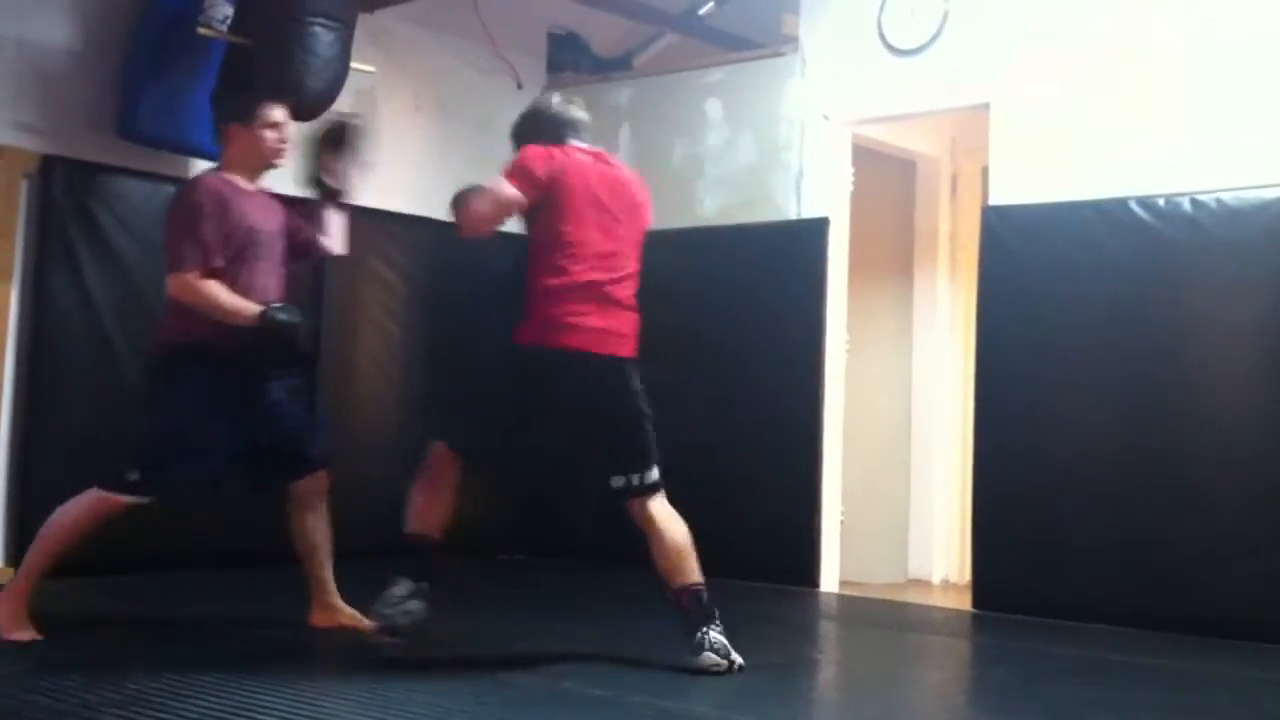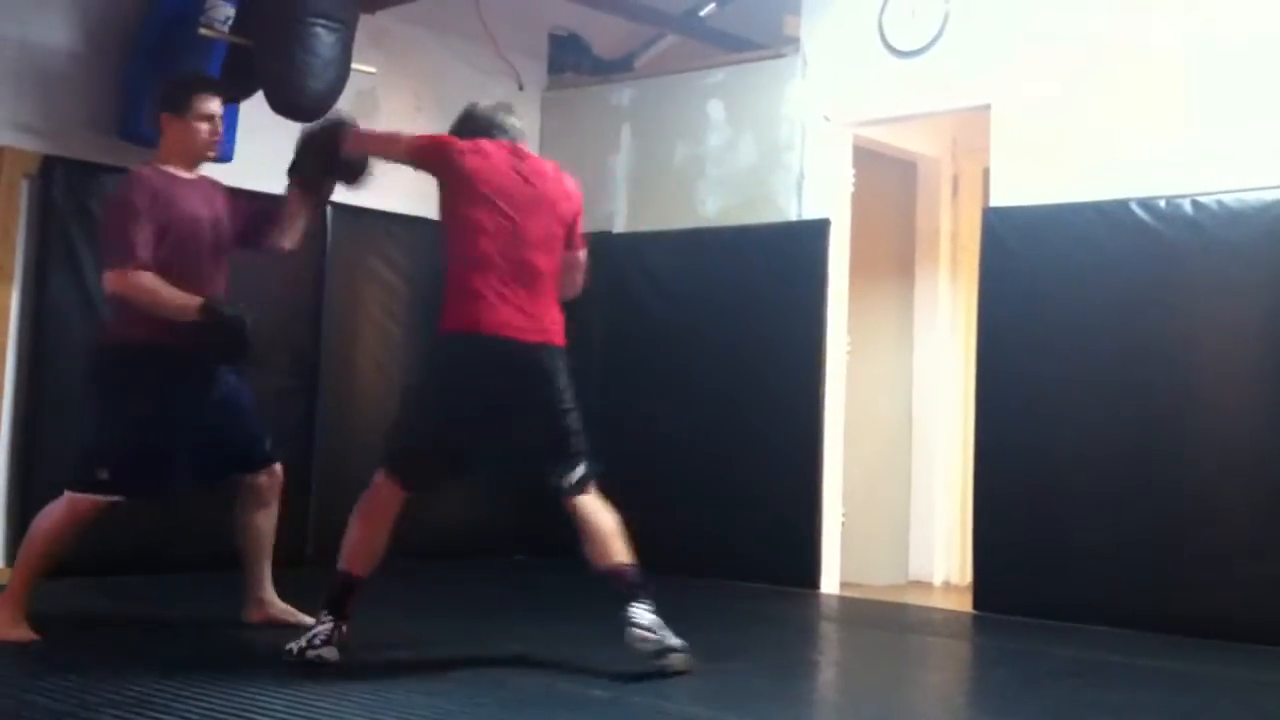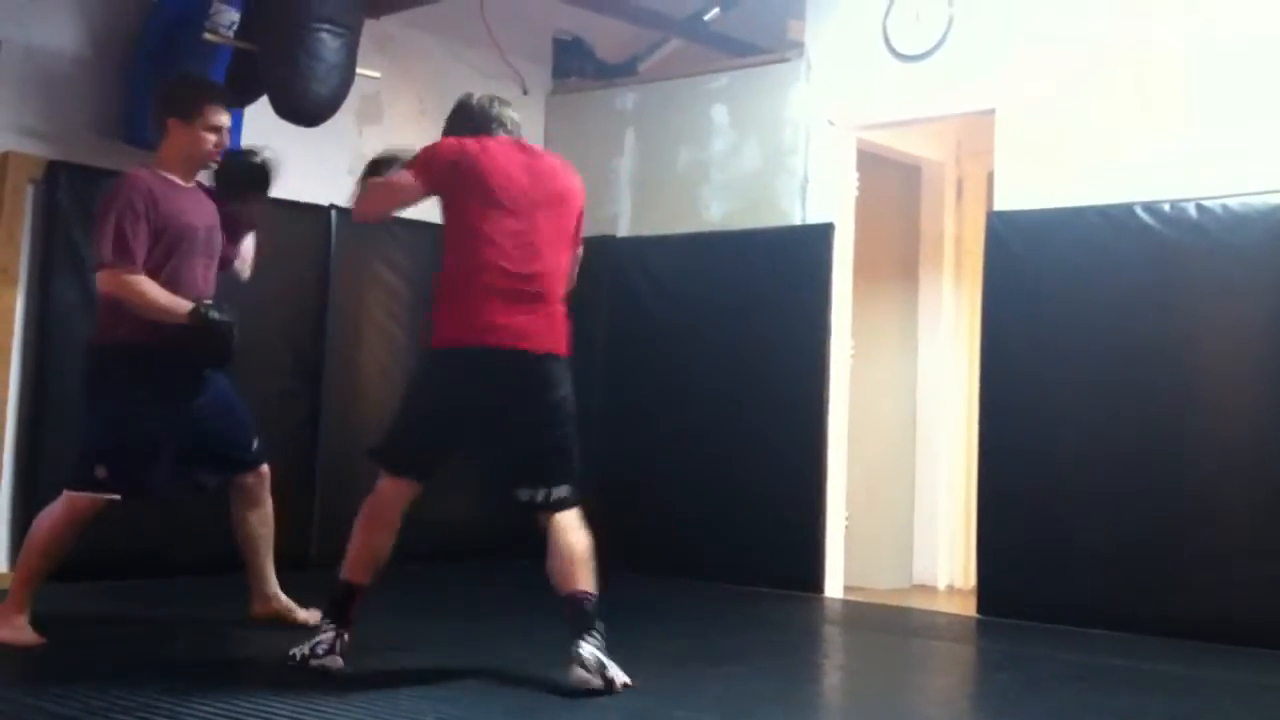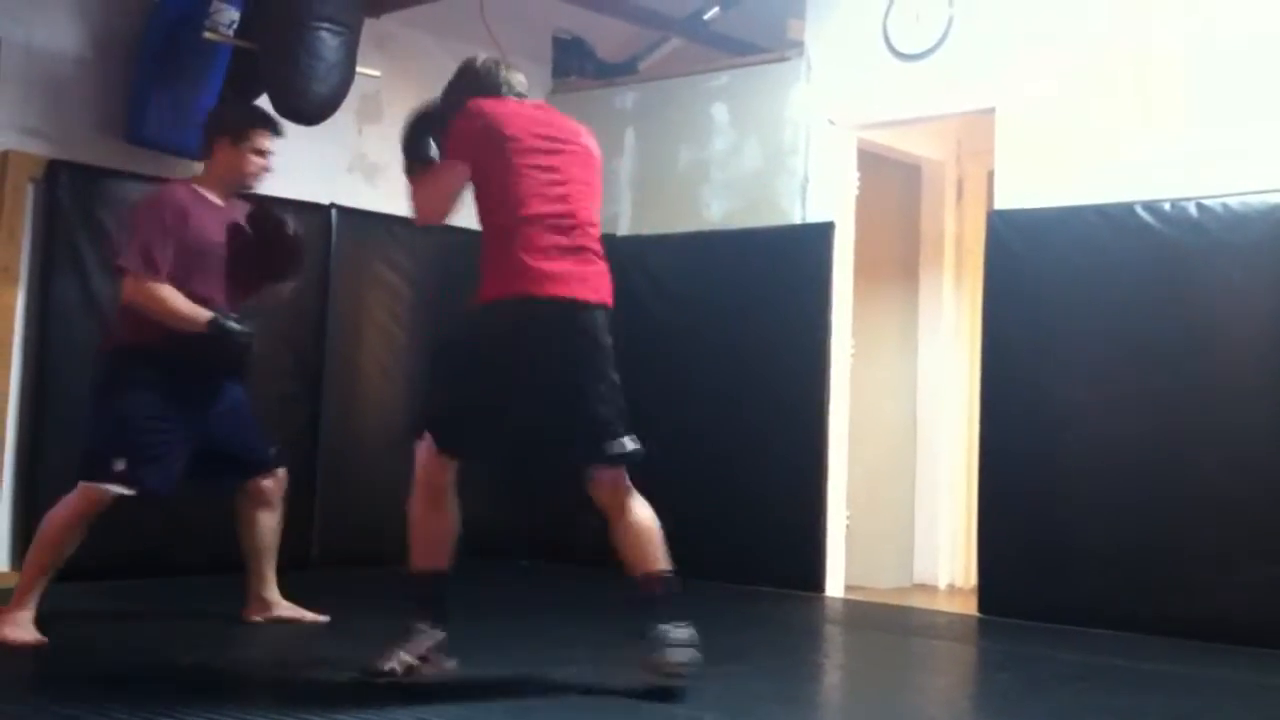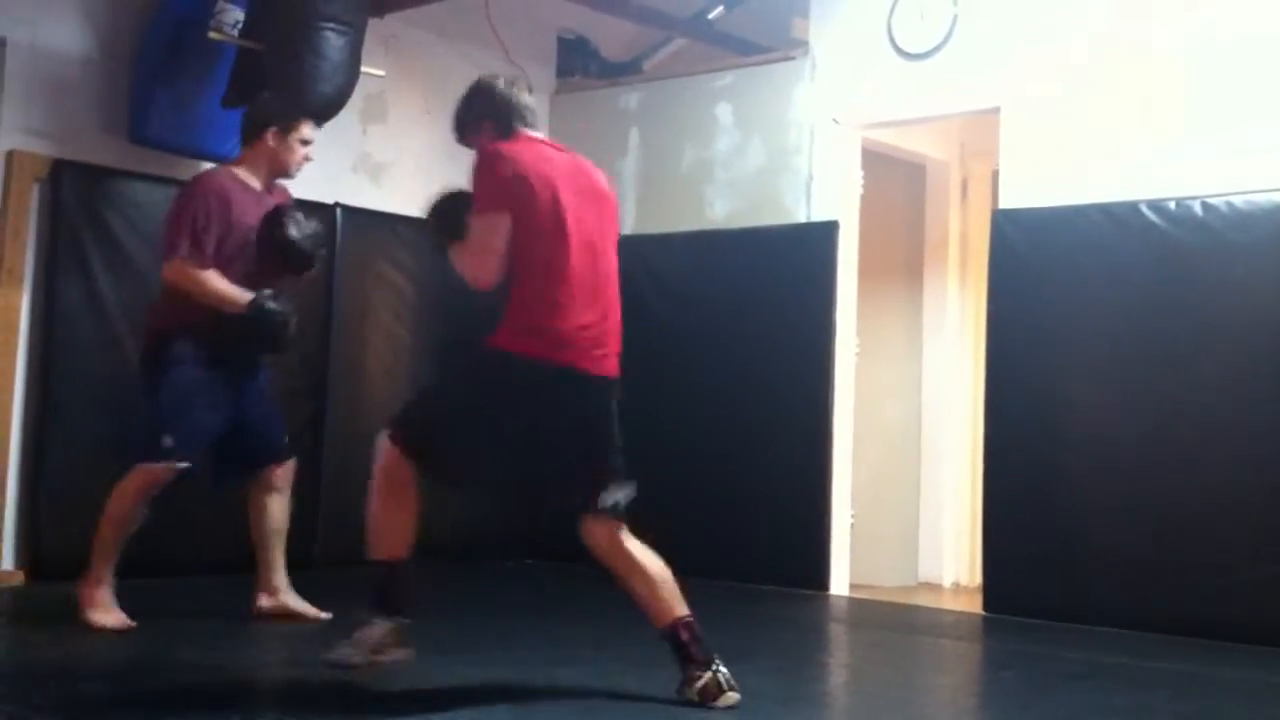
dt=0.2s
person 1, frame 1
left shoulder: (538, 163)
right shoulder: (632, 186)
left elbow: (477, 221)
left wrist: (466, 201)
left hip: (548, 350)
right hip: (615, 355)
left knee: (444, 459)
right knee: (649, 501)
left ankle: (409, 589)
right ankle: (705, 632)
person 1, frame 2
left shoulder: (457, 153)
right shoulder: (564, 186)
left elbow: (361, 143)
left wrist: (347, 138)
left hip: (467, 345)
right hip: (540, 351)
left knee: (390, 484)
right knee: (582, 493)
left ankle: (333, 621)
right ankle: (639, 612)
person 1, frame 3
left shoulder: (457, 154)
right shoulder: (567, 179)
left elbow: (368, 208)
left wrist: (383, 179)
left hip: (466, 350)
right hip: (542, 355)
left knee: (395, 486)
right knee: (562, 511)
left ankle: (334, 629)
right ankle: (588, 643)
person 1, frame 4
left shoulder: (476, 116)
right shoulder: (579, 134)
left elbow: (429, 210)
left wrist: (421, 166)
left hip: (515, 307)
right hip: (586, 309)
left knee: (434, 459)
right knee: (610, 482)
left ankle: (429, 630)
right ankle: (668, 627)
person 1, frame 5
left shoulder: (503, 162)
right shoulder: (594, 175)
left elbow: (482, 270)
left wrist: (456, 246)
left hip: (524, 357)
right hip: (592, 368)
left knee: (398, 452)
right knee: (609, 536)
left ankle: (387, 619)
right ankle: (702, 668)
person 2, frame 1
left shoulder: (271, 206)
right shoulder: (204, 195)
left elbow: (329, 245)
right elbow: (186, 285)
left wrist: (330, 191)
right wrist: (265, 318)
left hip: (258, 372)
right hip: (196, 371)
left knee: (311, 478)
right knee: (122, 493)
left ankle: (326, 604)
person 2, frame 2
left shoulder: (215, 194)
right shoulder: (141, 187)
left elbow: (280, 237)
right elbow: (121, 279)
left wrist: (308, 187)
right wrist: (202, 311)
left hip: (204, 364)
right hip: (142, 365)
left knee: (264, 473)
right knee: (92, 494)
left ankle: (262, 600)
person 2, frame 3
left shoulder: (205, 197)
right shoulder: (136, 188)
left elbow: (237, 266)
right elbow: (113, 279)
left wrist: (247, 215)
right wrist: (194, 315)
left hip: (195, 367)
right hip: (135, 367)
left knee: (253, 473)
right knee: (89, 494)
left ankle: (267, 595)
person 2, frame 4
left shoulder: (241, 214)
right shoulder: (169, 205)
left elbow: (253, 288)
right elbow: (138, 288)
right wrist: (213, 325)
left hip: (210, 373)
right hip: (148, 370)
left knee: (268, 478)
right knee: (101, 489)
left ankle: (265, 599)
person 2, frame 5
left shoulder: (277, 198)
right shoulder: (211, 189)
left elbow: (281, 269)
right elbow: (180, 270)
right wrist: (254, 305)
left hip: (238, 353)
right hip: (186, 348)
left knee: (276, 468)
right knee: (161, 465)
left ankle: (274, 590)
right ankle: (97, 586)
